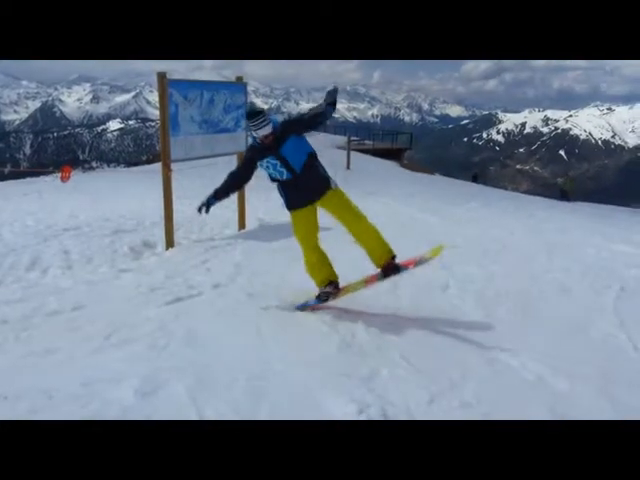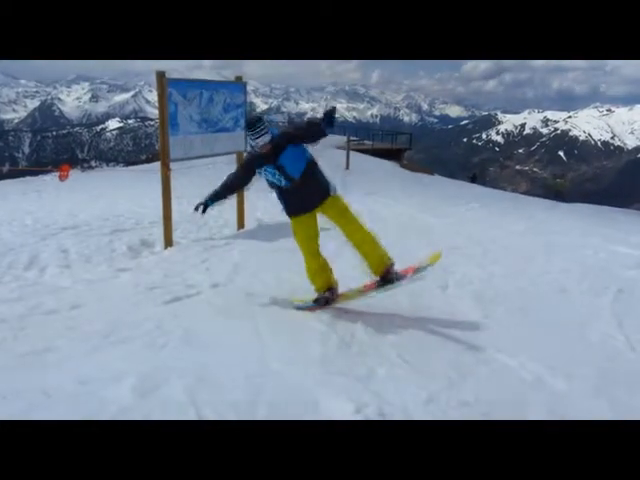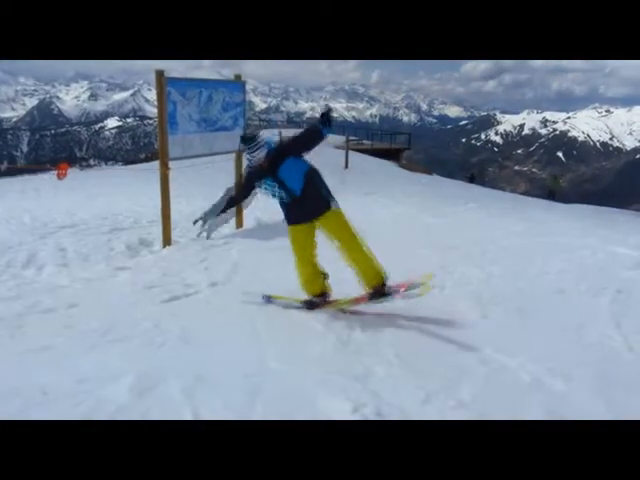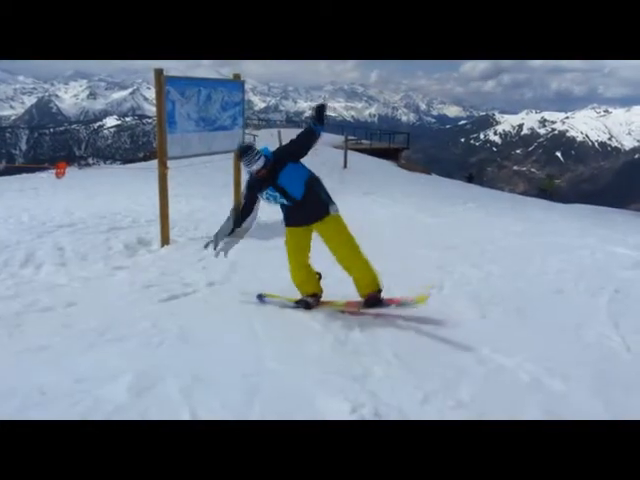
dt=0.2s
person 1, frame 1
left shoulder: (289, 128)
right shoulder: (254, 153)
left elbow: (313, 118)
right elbow: (237, 177)
left wrist: (328, 107)
right wrist: (214, 197)
left hip: (322, 186)
right hip: (297, 201)
left knee: (355, 222)
right knee: (308, 245)
left ankle: (386, 261)
right ankle: (327, 283)
person 1, frame 2
left shoulder: (287, 138)
right shoulder: (253, 160)
left elbow: (312, 131)
right elbow: (235, 181)
left wrist: (325, 123)
right wrist: (211, 198)
left hip: (320, 193)
right hip: (297, 207)
left knee: (353, 230)
right knee: (309, 251)
left ankle: (384, 270)
right ankle: (326, 288)
person 1, frame 3
left shoulder: (286, 150)
right shoulder: (254, 174)
left elbow: (308, 138)
right elbow: (237, 195)
left wrist: (322, 126)
right wrist: (213, 213)
left hip: (320, 204)
right hip: (296, 216)
left knee: (350, 245)
right knee: (304, 259)
left ankle: (377, 284)
right ankle: (318, 292)
person 1, frame 4
left shoulder: (284, 157)
right shoulder: (254, 185)
left elbow: (304, 140)
right elbow: (245, 211)
left wrist: (317, 123)
right wrist: (226, 232)
left hip: (320, 209)
right hip: (295, 220)
left knee: (346, 252)
right knee: (296, 263)
left ankle: (371, 291)
right ankle: (311, 293)
